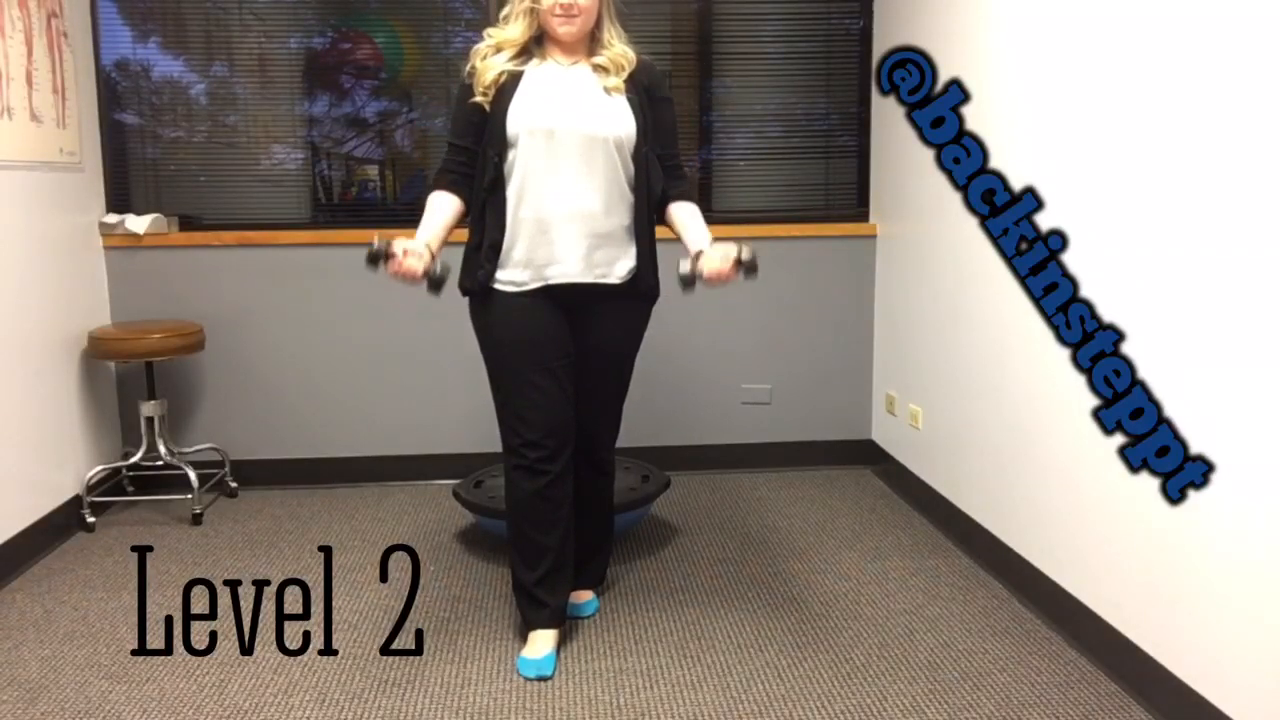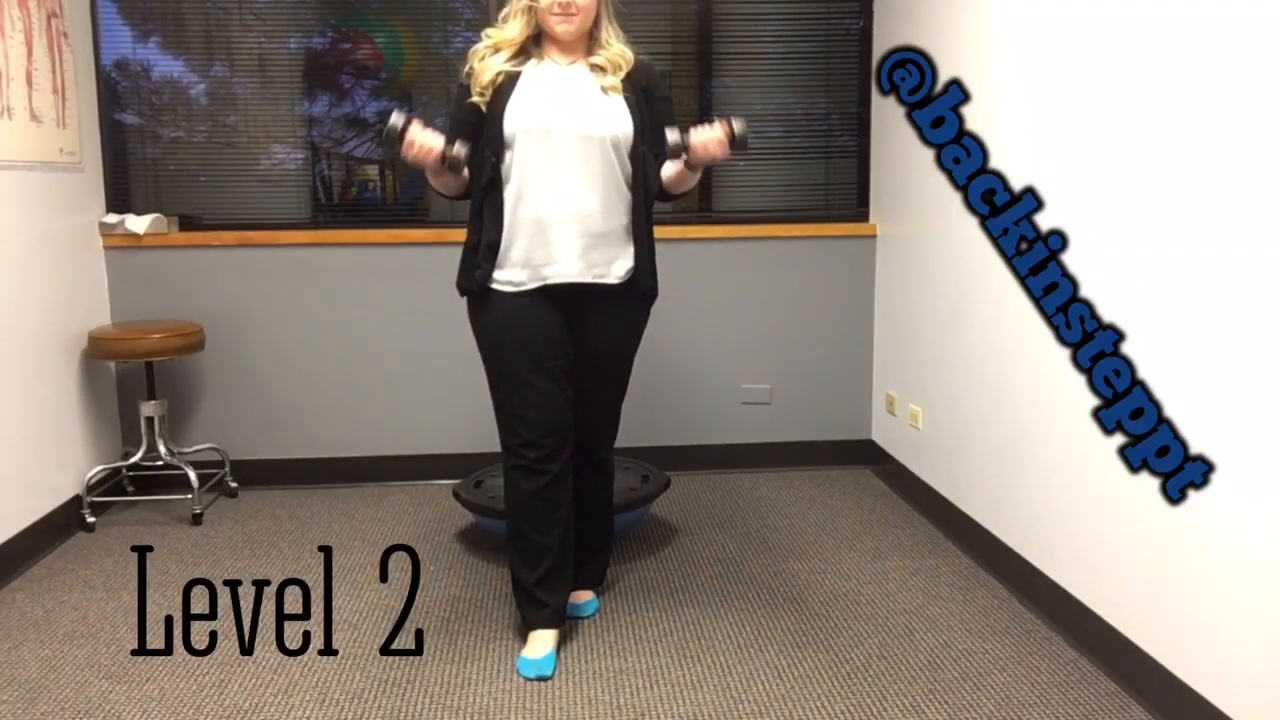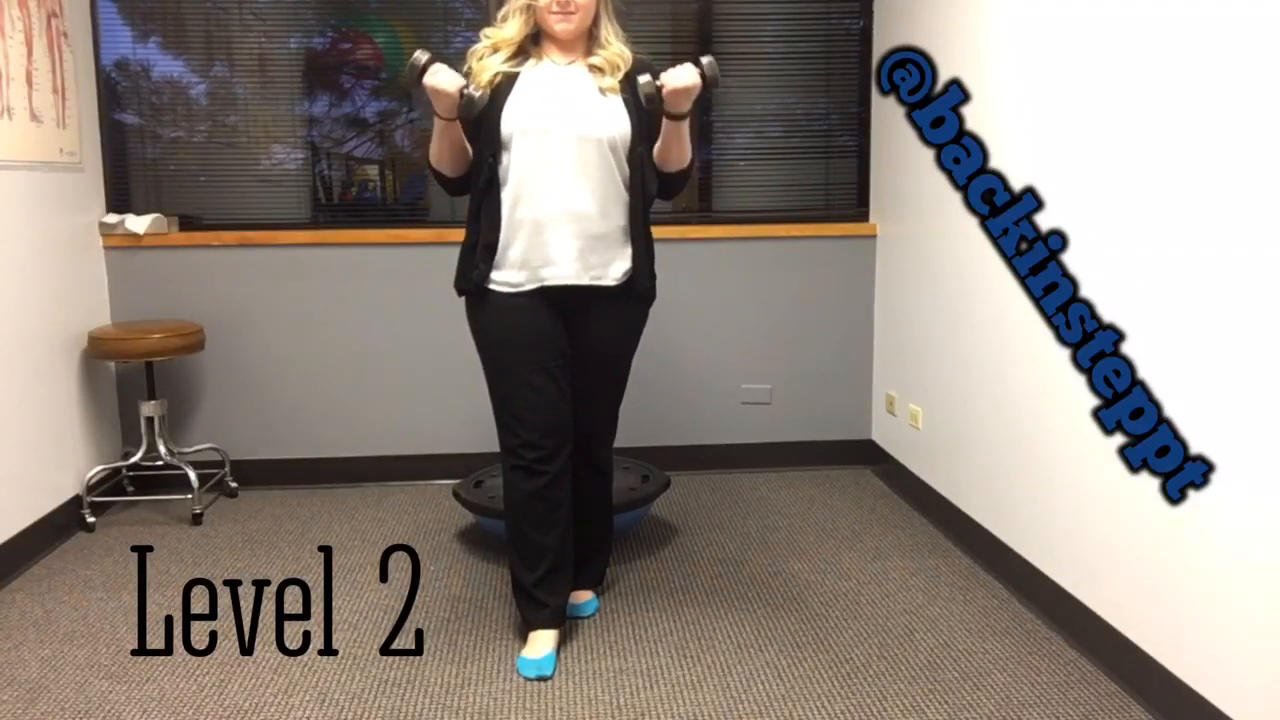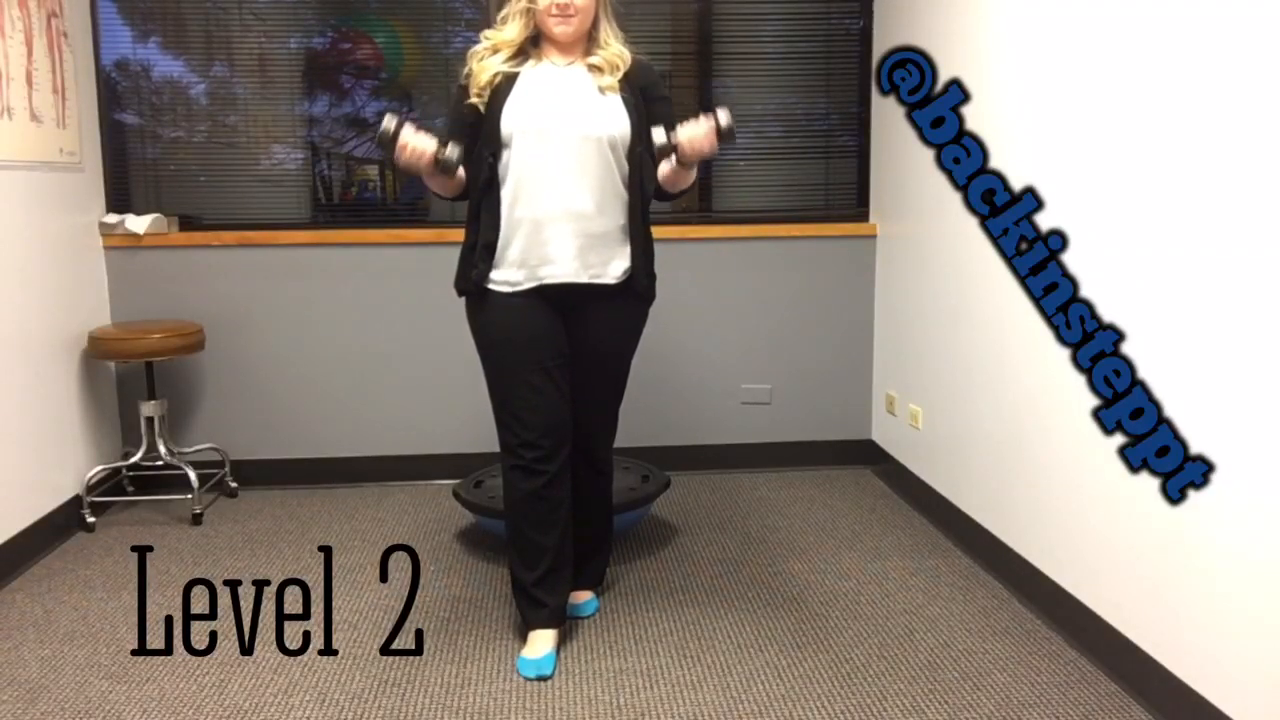
dt=0.3s
person 1, frame 1
left shoulder: (638, 77)
right shoulder: (493, 73)
left elbow: (668, 178)
right elbow: (460, 173)
left wrist: (701, 243)
right wrist: (426, 237)
left hip: (614, 289)
right hip: (518, 289)
left knee: (594, 439)
right knee: (534, 446)
left ankle: (583, 578)
right ankle: (542, 614)
person 1, frame 2
left shoulder: (635, 76)
right shoulder: (491, 71)
left elbow: (663, 176)
right elbow: (462, 173)
left wrist: (693, 162)
right wrist: (432, 160)
left hip: (611, 288)
right hip: (515, 288)
left knee: (594, 439)
right knee: (533, 446)
left ankle: (584, 577)
right ankle: (542, 614)
person 1, frame 3
left shoulder: (632, 74)
right shoulder: (492, 70)
left elbow: (668, 180)
right elbow: (457, 176)
left wrist: (678, 116)
right wrist: (444, 115)
left hip: (609, 289)
right hip: (512, 289)
left knee: (593, 439)
right knee: (531, 447)
left ankle: (585, 577)
right ankle: (541, 615)
person 1, frame 4
left shoulder: (634, 76)
right shoulder: (492, 72)
left elbow: (663, 185)
right elbow: (461, 183)
left wrist: (689, 155)
right wrist: (428, 163)
left hip: (609, 290)
right hip: (513, 290)
left knee: (593, 439)
right knee: (532, 446)
left ankle: (585, 577)
right ankle: (541, 613)
